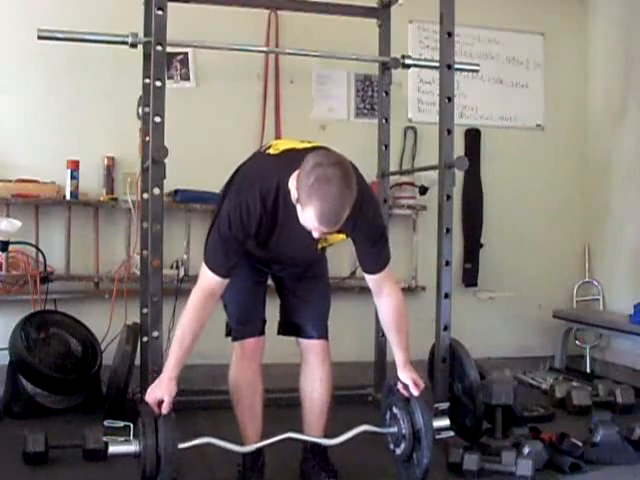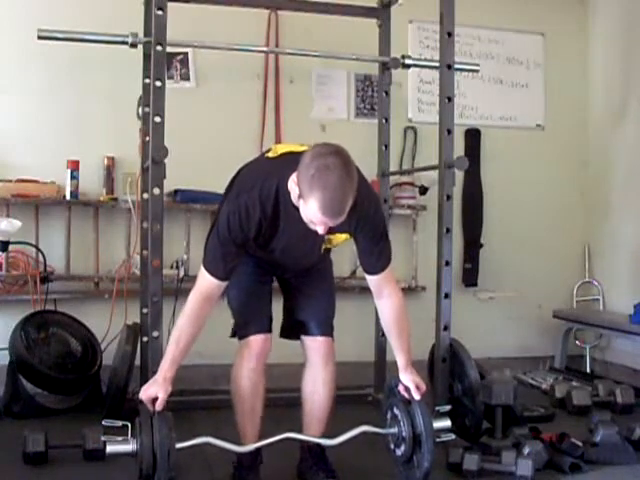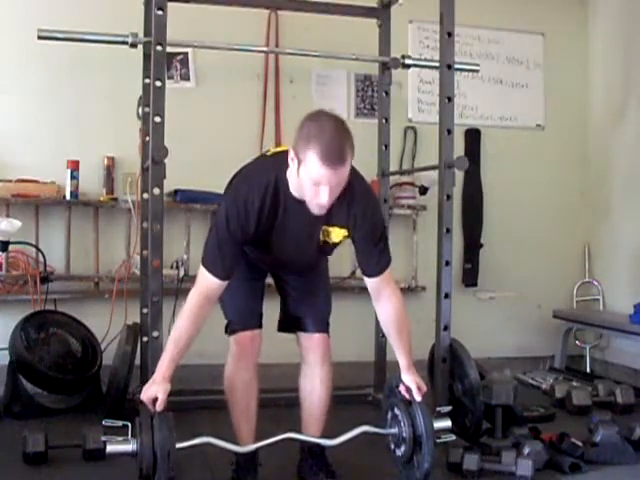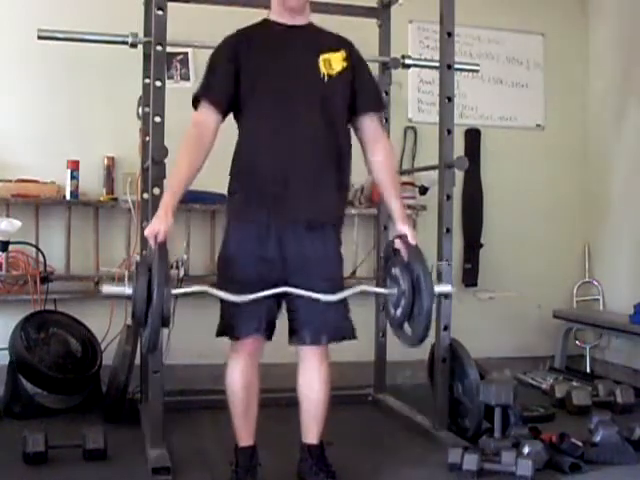
dt=1s
person 1, frame 1
left shoulder: (361, 203)
right shoulder: (249, 195)
left elbow: (383, 288)
right elbow: (207, 290)
left wrist: (402, 363)
right wrist: (169, 375)
left hip: (304, 257)
right hip: (245, 250)
left knee: (316, 345)
right knee: (249, 344)
person 1, frame 2
left shoulder: (363, 202)
right shoulder: (250, 197)
left elbow: (384, 288)
right elbow: (206, 292)
left wrist: (404, 366)
right wrist: (165, 374)
left hip: (309, 260)
right hip: (250, 254)
left knee: (321, 346)
right knee: (255, 344)
person 1, frame 3
left shoulder: (359, 200)
right shoulder: (249, 193)
left elbow: (383, 289)
right elbow: (205, 292)
left wrist: (406, 367)
right wrist: (163, 373)
left hip: (305, 260)
right hip: (246, 256)
left knee: (317, 345)
right knee: (245, 343)
person 1, frame 4
left shoulder: (341, 52)
right shoulder: (242, 46)
left elbow: (373, 135)
right elbow: (204, 125)
left wrist: (399, 216)
right wrist: (166, 207)
left hip: (319, 222)
right hip: (252, 220)
left knee: (315, 344)
right knee: (246, 341)
